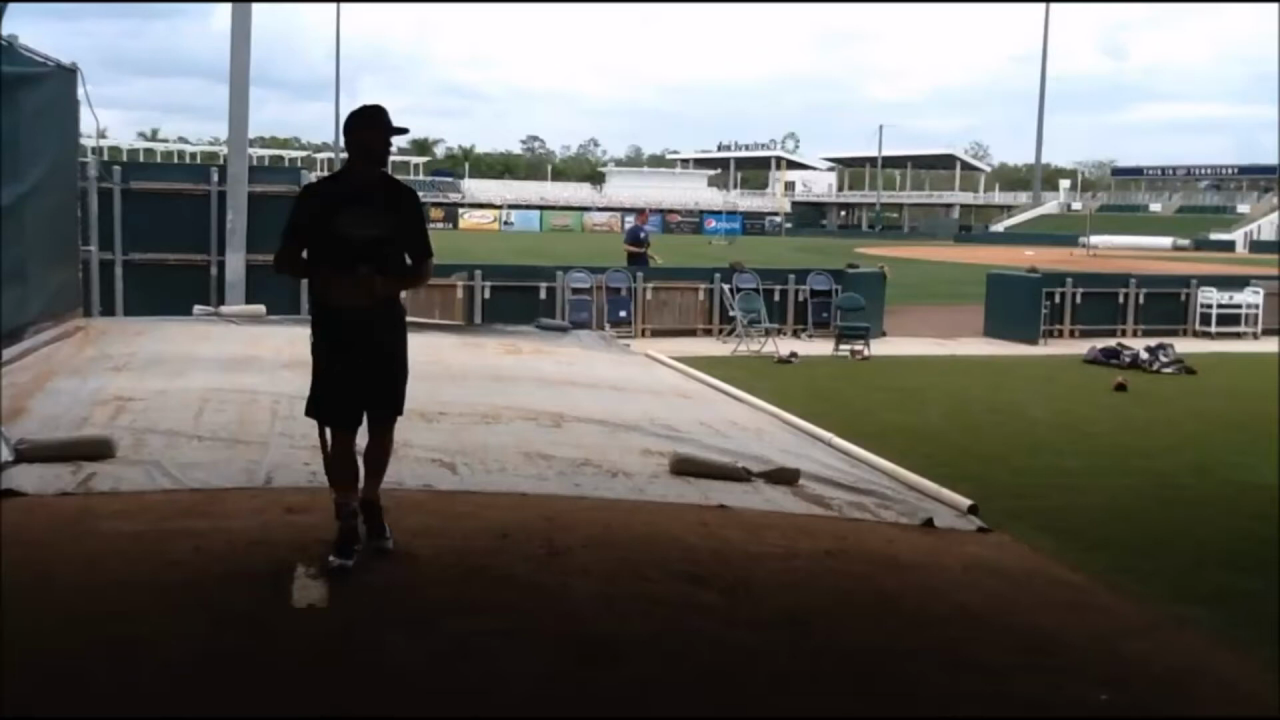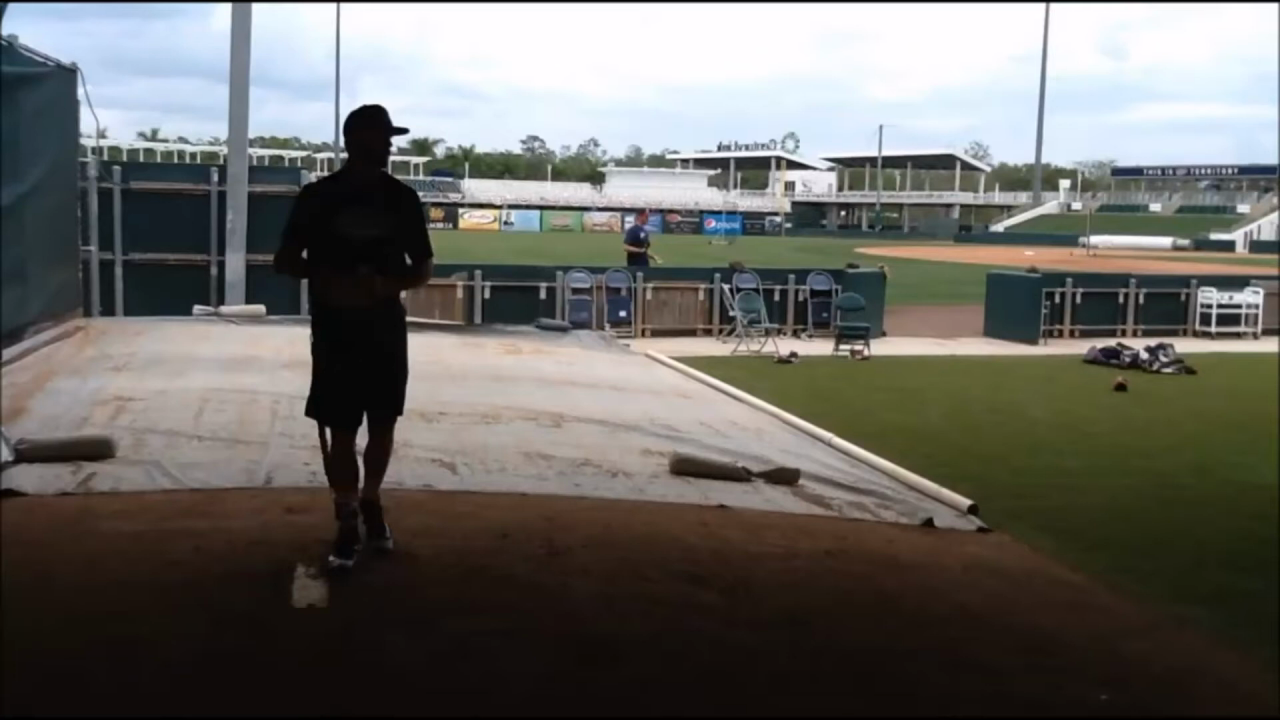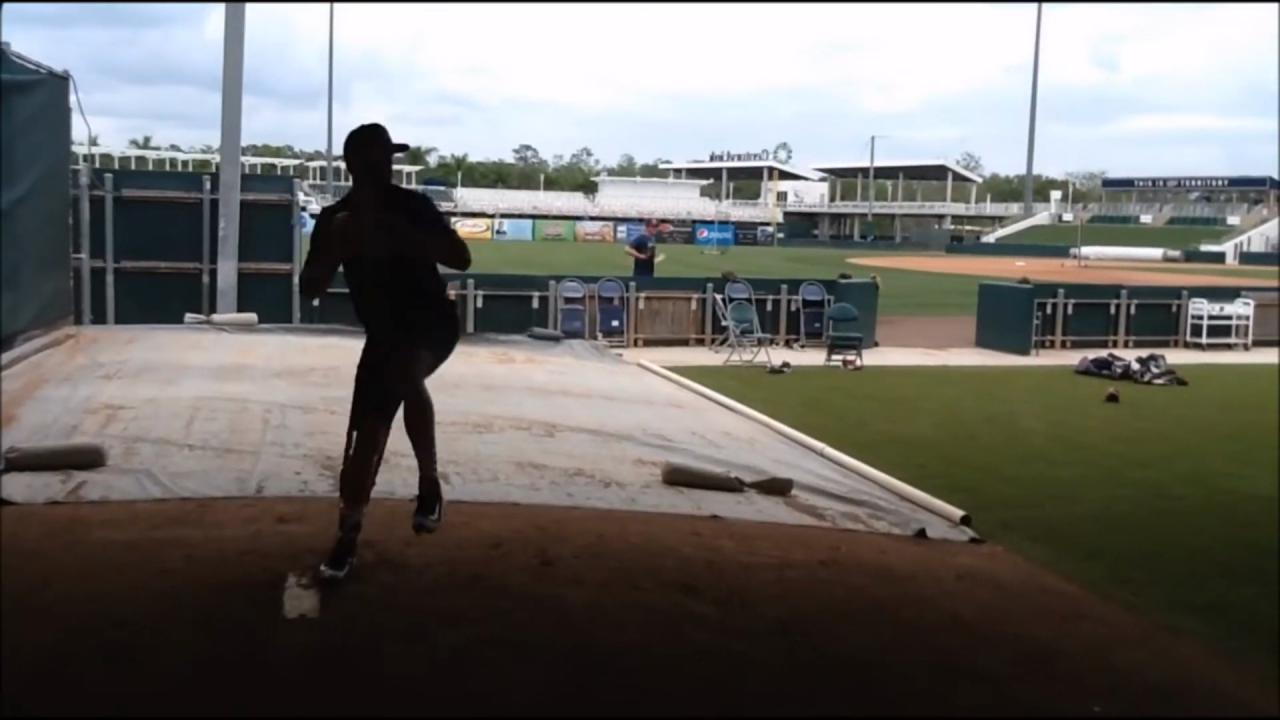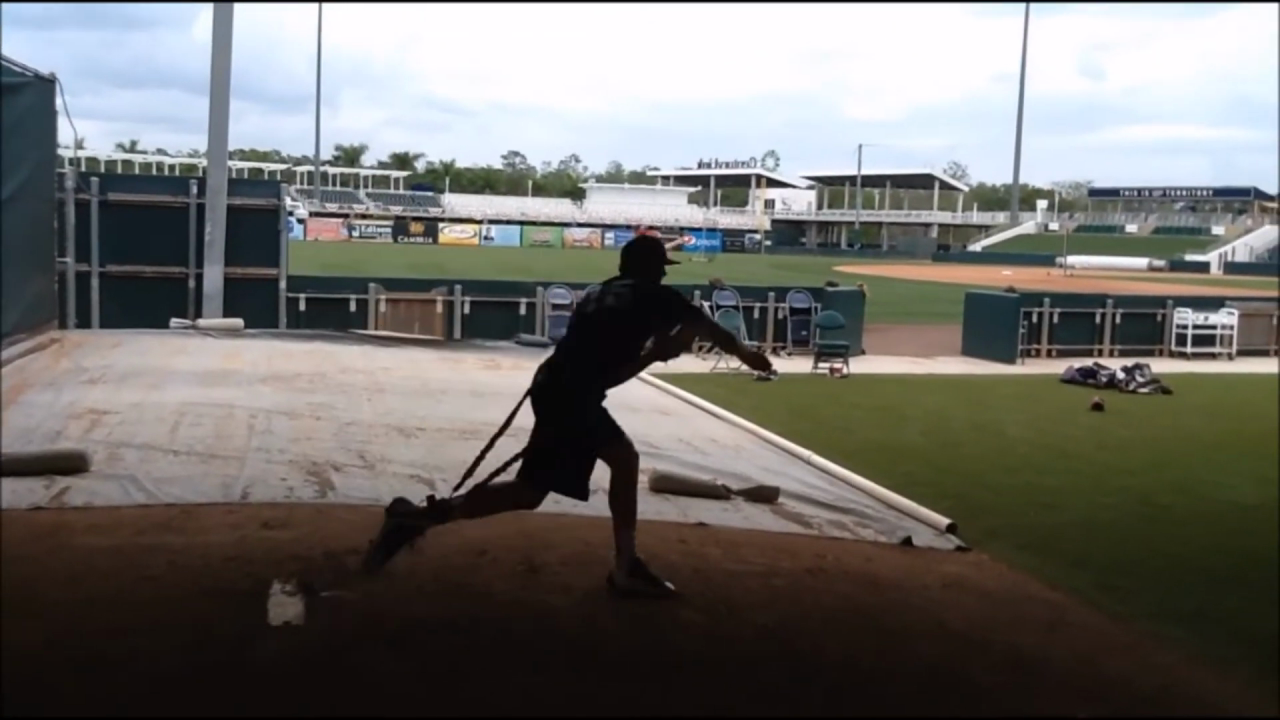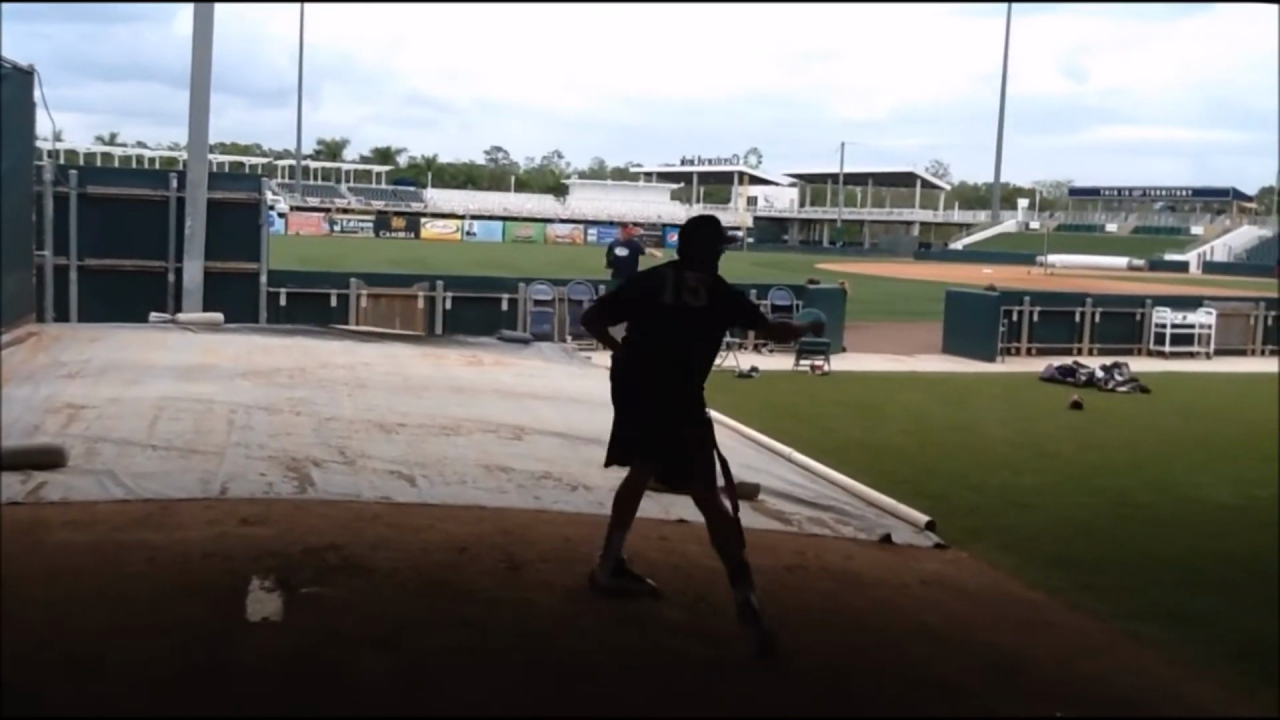
dt=0.7s
person 1, frame 1
left shoulder: (402, 198)
right shoulder: (318, 196)
left elbow: (422, 267)
right elbow: (285, 260)
left wrist: (387, 284)
right wrist: (328, 280)
left hip: (386, 330)
right hip: (335, 332)
left knee: (382, 427)
right knee: (341, 431)
left ankle: (371, 501)
right ankle: (347, 522)
person 1, frame 2
left shoulder: (402, 197)
right shoulder: (318, 196)
left elbow: (423, 267)
right elbow: (284, 260)
left wrist: (386, 285)
right wrist: (327, 280)
left hip: (385, 329)
right hip: (335, 330)
left knee: (382, 428)
right knee: (340, 431)
left ankle: (370, 501)
right ankle: (347, 523)
person 1, frame 3
left shoulder: (411, 205)
right shoulder: (334, 219)
left elbow: (460, 257)
right elbow: (309, 288)
left wrist: (390, 232)
right wrist: (335, 248)
left hip: (431, 322)
right hip: (383, 332)
left knee: (405, 368)
right knee: (365, 438)
left ankle: (429, 485)
right ankle: (347, 536)
person 1, frame 4
left shoulder: (597, 297)
right shoulder: (655, 296)
right elbow: (711, 329)
left wrist: (651, 353)
right wrist: (749, 355)
left hip: (559, 389)
right hip: (571, 397)
left knee: (625, 458)
right knee: (528, 491)
left ankle: (626, 567)
right ankle: (415, 518)
person 1, frame 5
left shoulder: (645, 280)
right shoulder: (723, 293)
left elbow: (593, 320)
right elbow: (775, 332)
right wrist: (806, 328)
left hip: (630, 384)
right hip: (678, 394)
left knee: (641, 470)
right knee: (706, 494)
left ankle: (609, 565)
right ankle: (744, 594)
